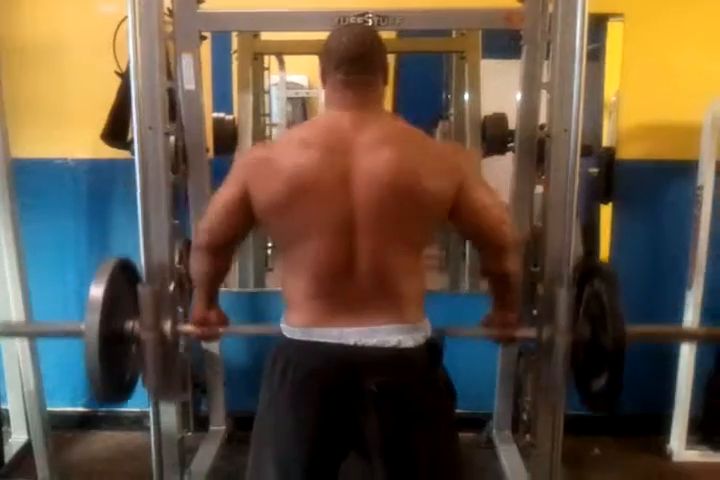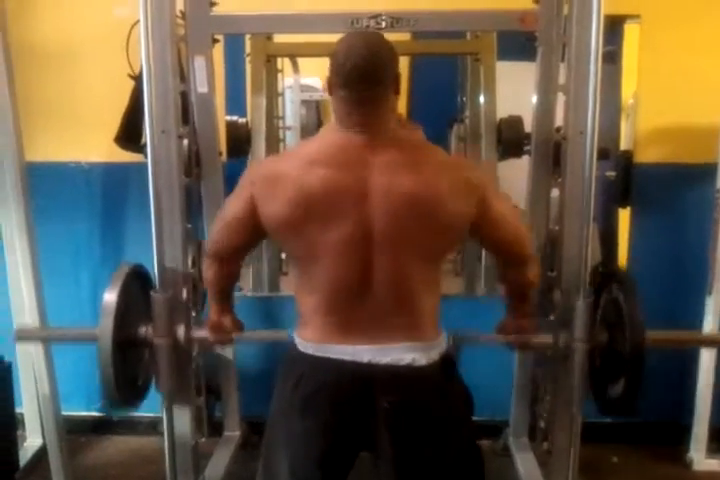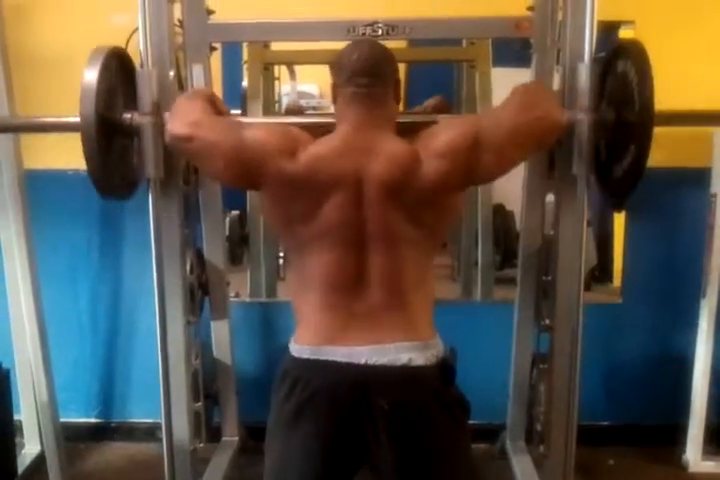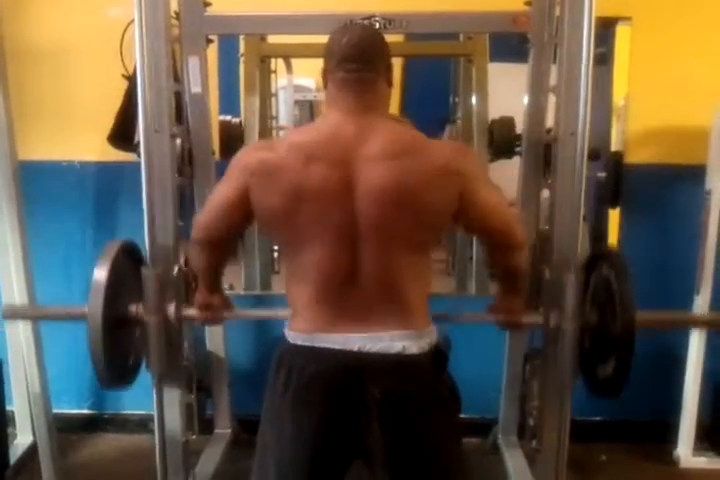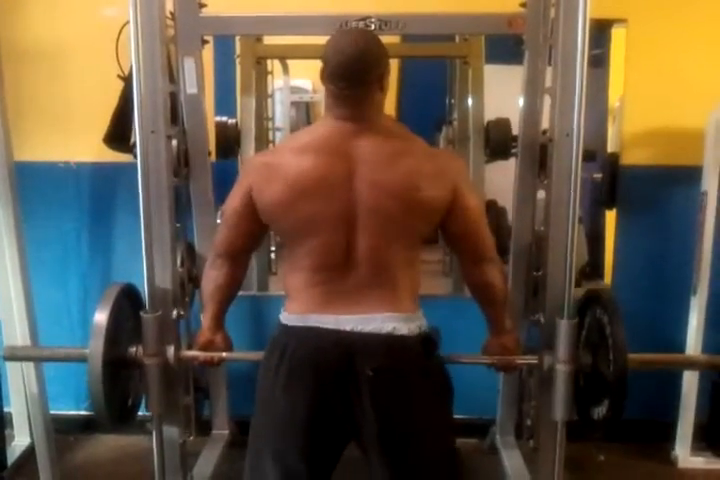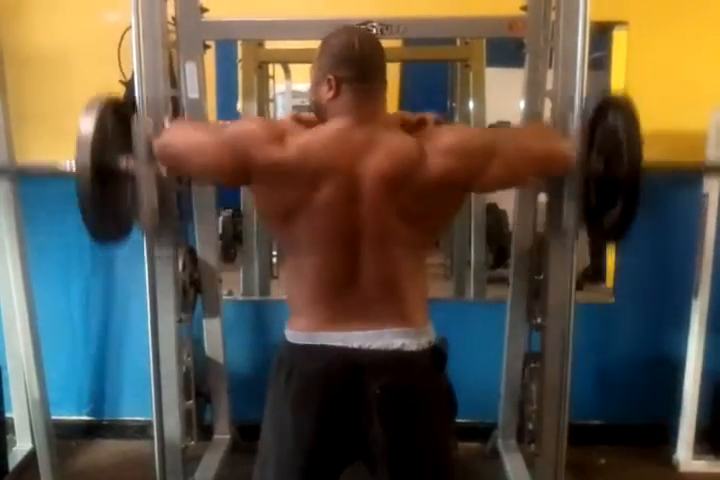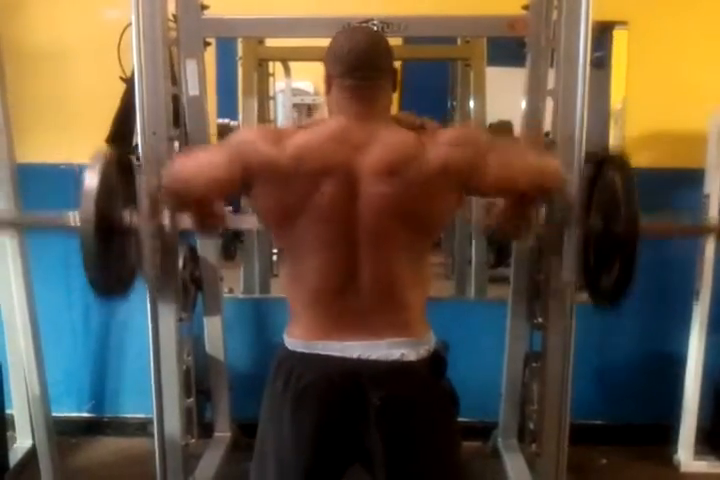
dt=0.7s
person 1, frame 1
left shoulder: (264, 160)
right shoulder: (439, 159)
left elbow: (208, 243)
right elbow: (501, 244)
left wrist: (204, 305)
right wrist: (505, 309)
left hip: (305, 357)
right hip: (401, 357)
person 1, frame 2
left shoulder: (275, 175)
right shoulder: (456, 175)
left elbow: (220, 252)
right elbow: (519, 256)
left wrist: (219, 310)
right wrist: (520, 315)
left hip: (319, 370)
right hip: (416, 372)
person 1, frame 3
left shoulder: (284, 162)
right shoulder: (437, 162)
left elbow: (183, 128)
right elbow: (545, 114)
left wrist: (204, 102)
left hip: (315, 374)
right hip: (412, 374)
person 1, frame 4
left shoulder: (265, 161)
right shoulder: (443, 162)
left elbow: (206, 239)
right elbow: (510, 242)
left wrist: (208, 291)
right wrist: (513, 294)
left hip: (309, 364)
right hip: (404, 365)
person 1, frame 5
left shoulder: (268, 165)
right shoulder: (437, 167)
left elbow: (226, 256)
right elbow: (481, 261)
left wrist: (211, 325)
right wrist: (501, 330)
left hip: (303, 347)
right hip: (396, 349)
person 1, frame 6
left shoulder: (273, 152)
right shoulder: (440, 157)
left elbow: (170, 143)
right elbow: (556, 150)
left hip: (310, 361)
right hip: (404, 362)
person 1, frame 7
left shoulder: (269, 153)
right shoulder: (443, 156)
left elbow: (177, 180)
right elbow: (548, 173)
left wrist: (205, 210)
right wrist: (517, 209)
left hip: (309, 366)
right hip: (404, 366)
